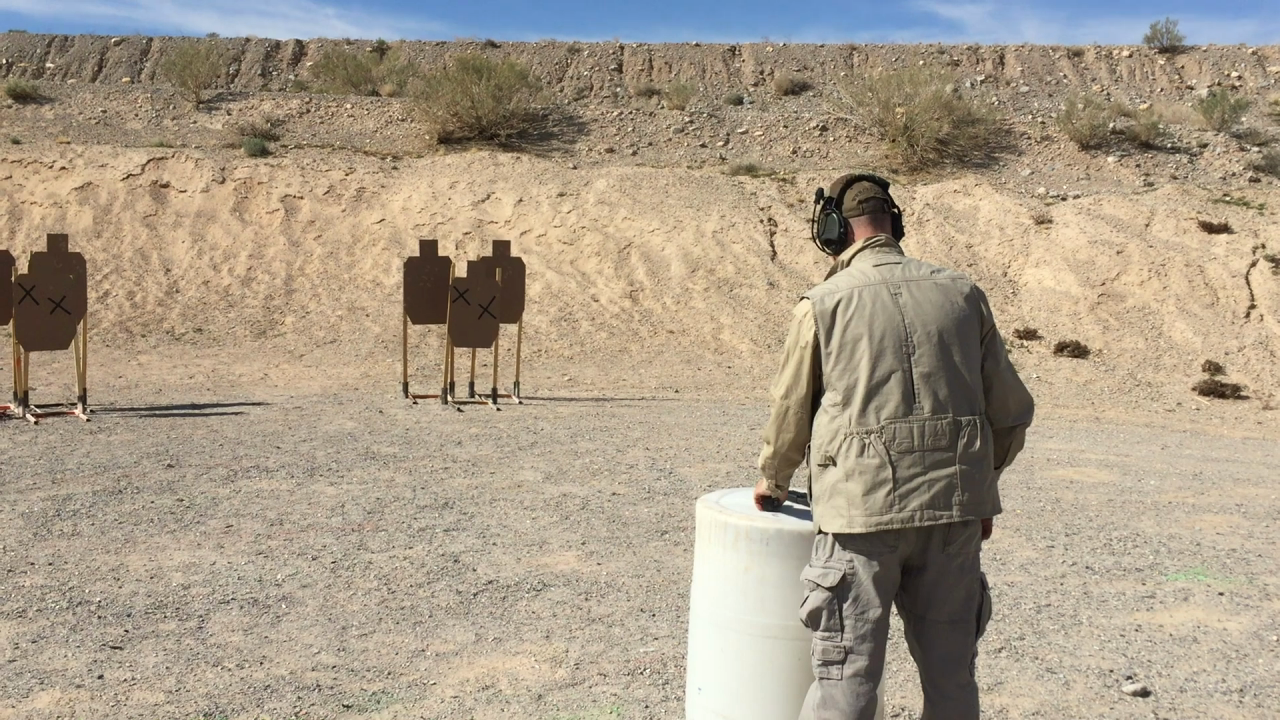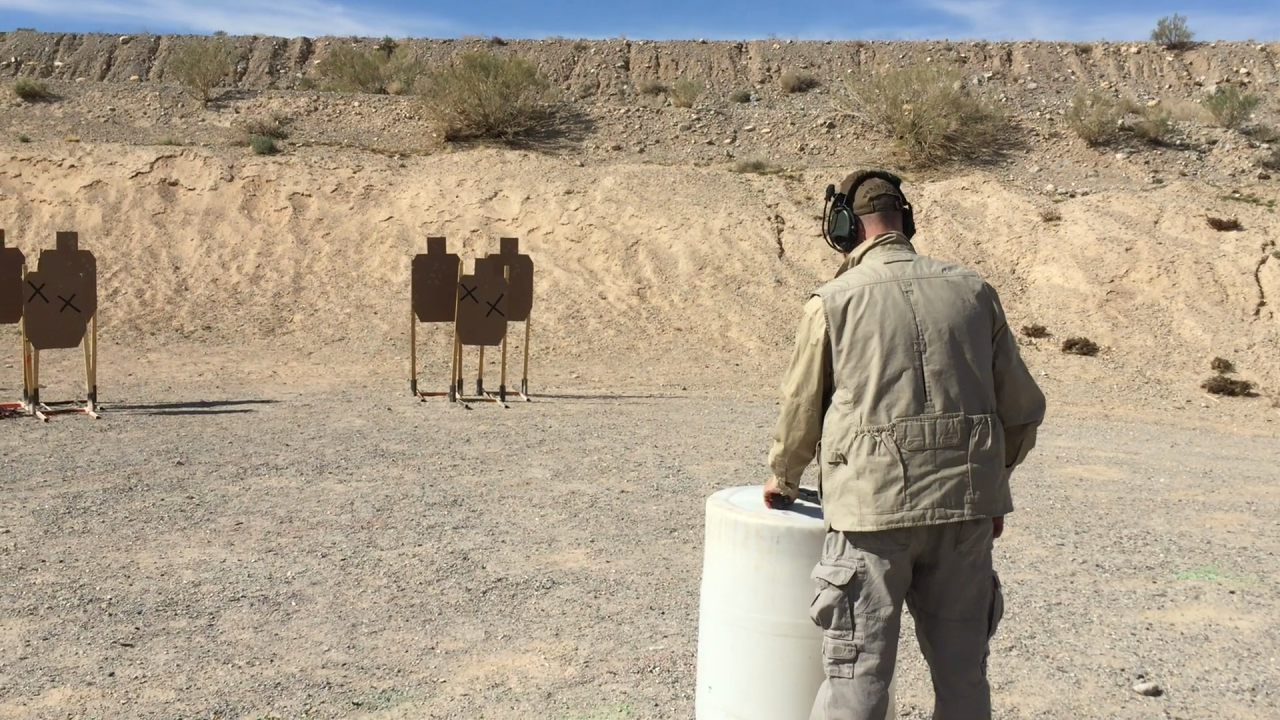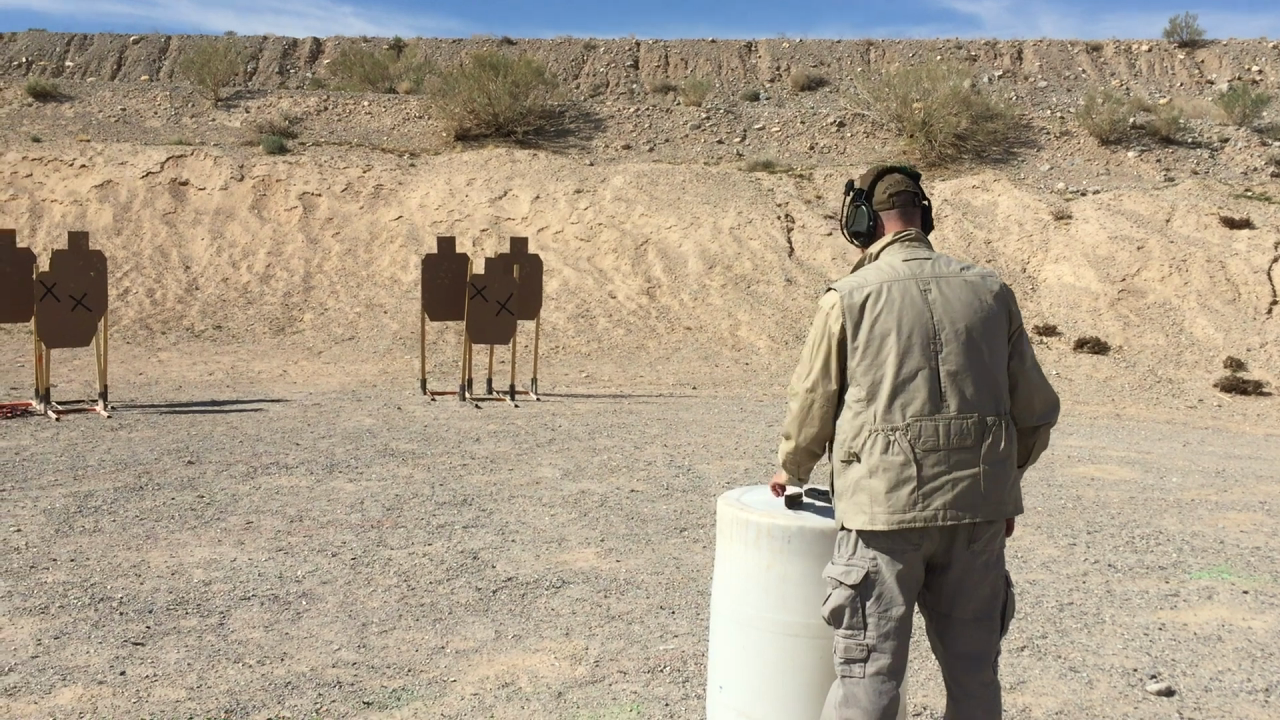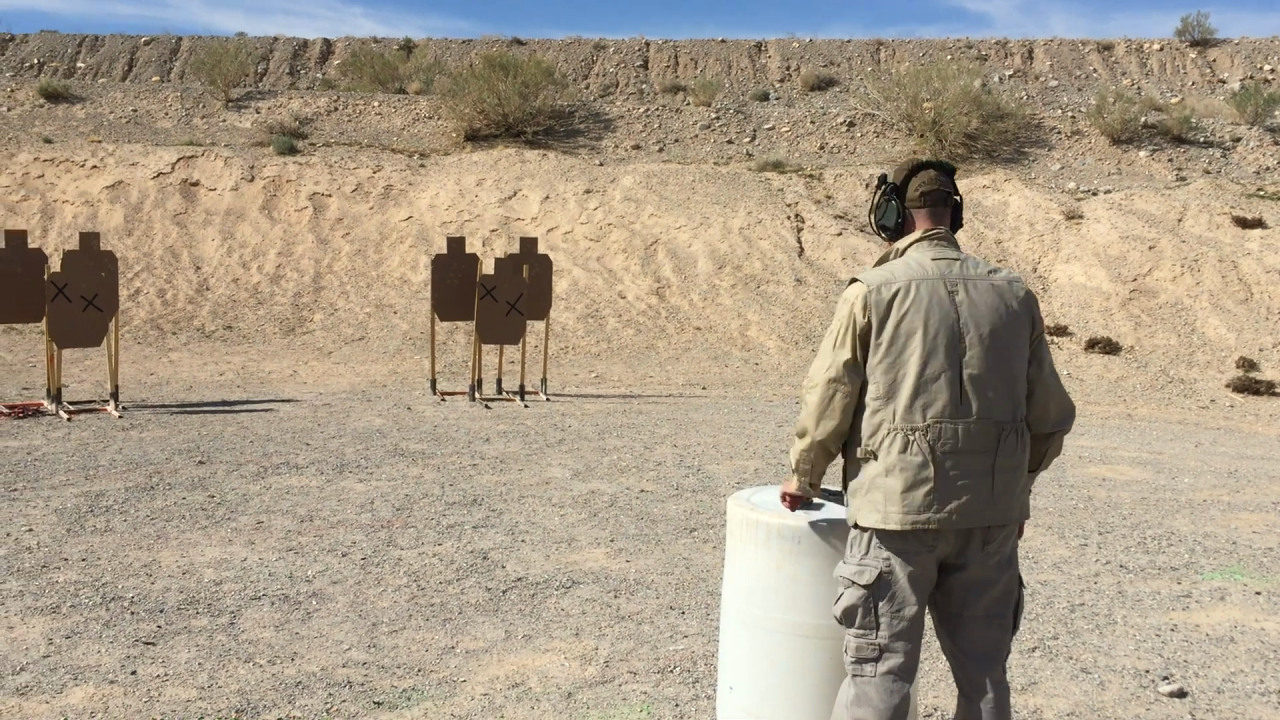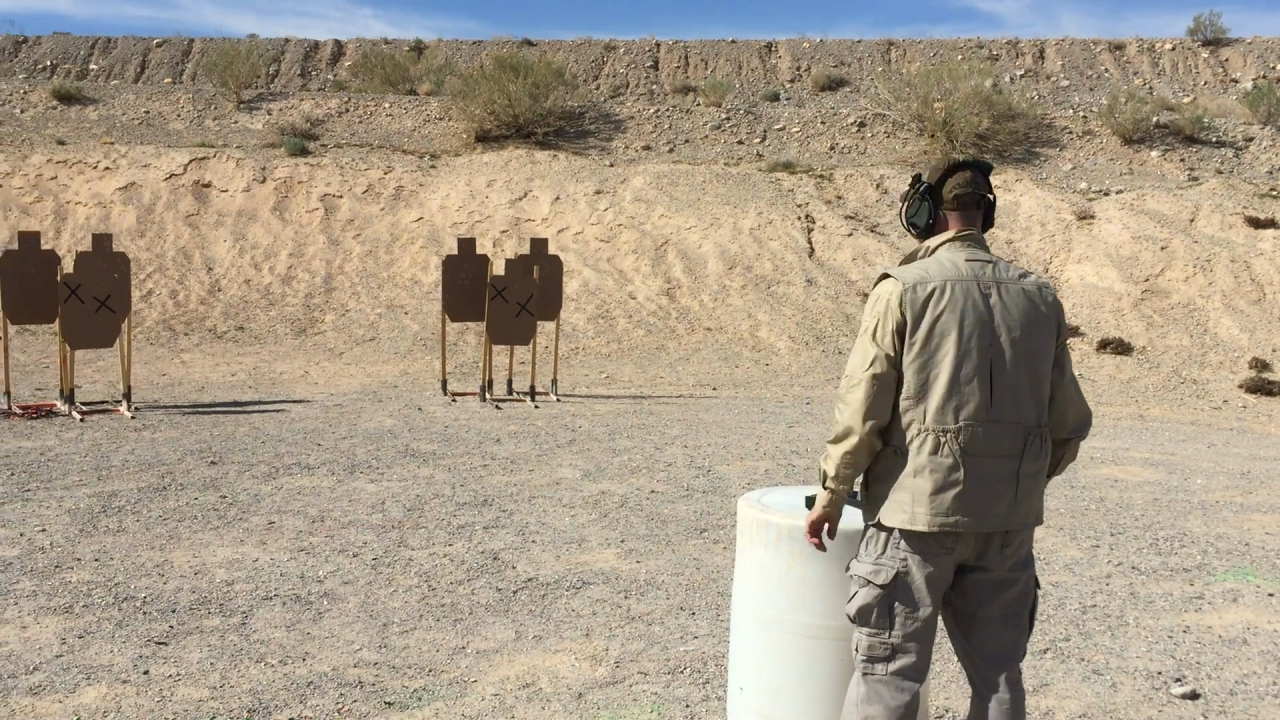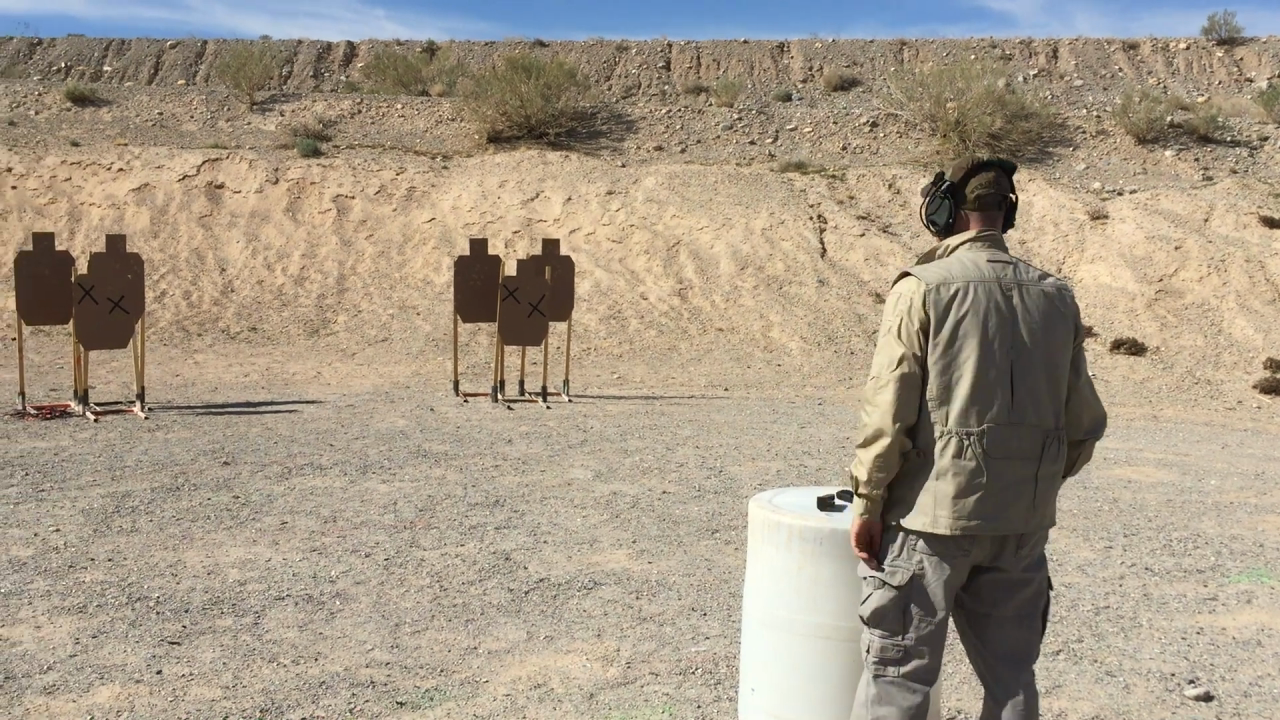
dt=0.2s
person 1, frame 1
left shoulder: (822, 305)
right shoulder: (961, 293)
left elbow: (790, 411)
right elbow: (1010, 409)
left wrist: (771, 483)
right wrist: (980, 486)
left hip: (862, 511)
right hip: (954, 509)
left knee: (845, 672)
right knee: (949, 670)
person 1, frame 2
left shoulder: (832, 303)
right shoulder: (972, 290)
left elbow: (800, 409)
right elbow: (1021, 407)
left wrist: (782, 480)
right wrist: (992, 482)
left hip: (874, 508)
right hip: (966, 507)
left knee: (857, 671)
right knee: (961, 667)
person 1, frame 3
left shoulder: (848, 299)
right shoulder: (990, 290)
left elbow: (812, 406)
right elbow: (1034, 409)
left wrist: (791, 470)
right wrist: (1002, 479)
left hip: (886, 506)
right hip: (976, 508)
left knee: (869, 670)
right knee: (973, 669)
person 1, frame 4
left shoulder: (872, 292)
right shoulder: (1013, 293)
left elbow: (827, 402)
right elbow: (1050, 415)
left wrist: (803, 475)
right wrist: (1014, 488)
left hip: (899, 506)
right hip: (989, 513)
left knee: (879, 670)
right knee: (982, 671)
person 1, frame 5
left shoulder: (904, 290)
right shoulder: (1039, 297)
left elbow: (863, 407)
right elbow: (1067, 421)
left wrist: (832, 494)
left hip: (918, 510)
right hip: (1006, 516)
left knee: (888, 670)
right knee: (996, 672)
person 1, frame 6
left shoulder: (923, 288)
right shoulder: (1055, 297)
left elbow: (888, 409)
right elbow: (1081, 422)
left wrist: (866, 500)
left hip: (932, 513)
right hip: (1019, 519)
left knee: (897, 672)
right knee: (1009, 673)
